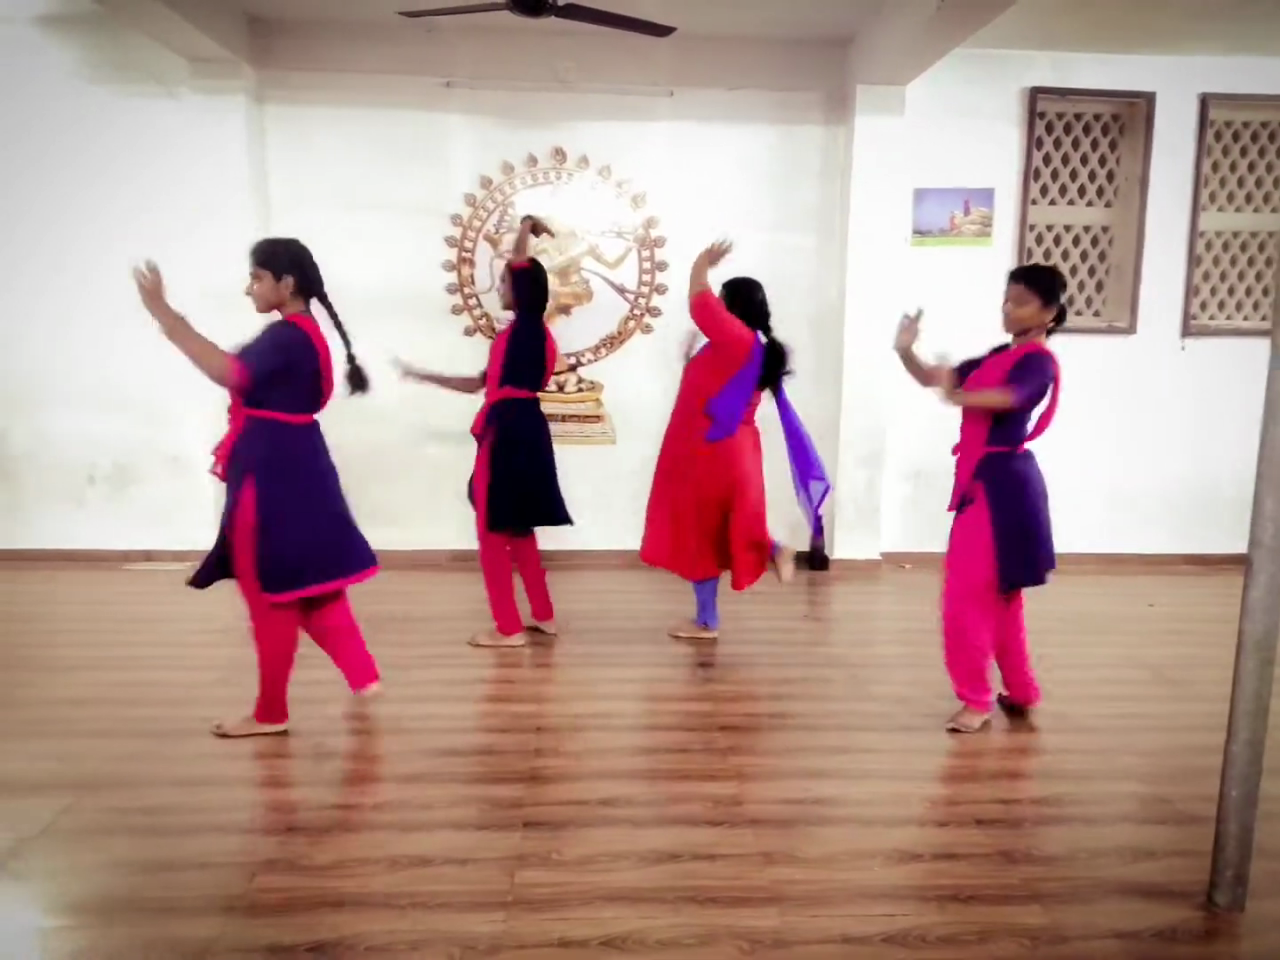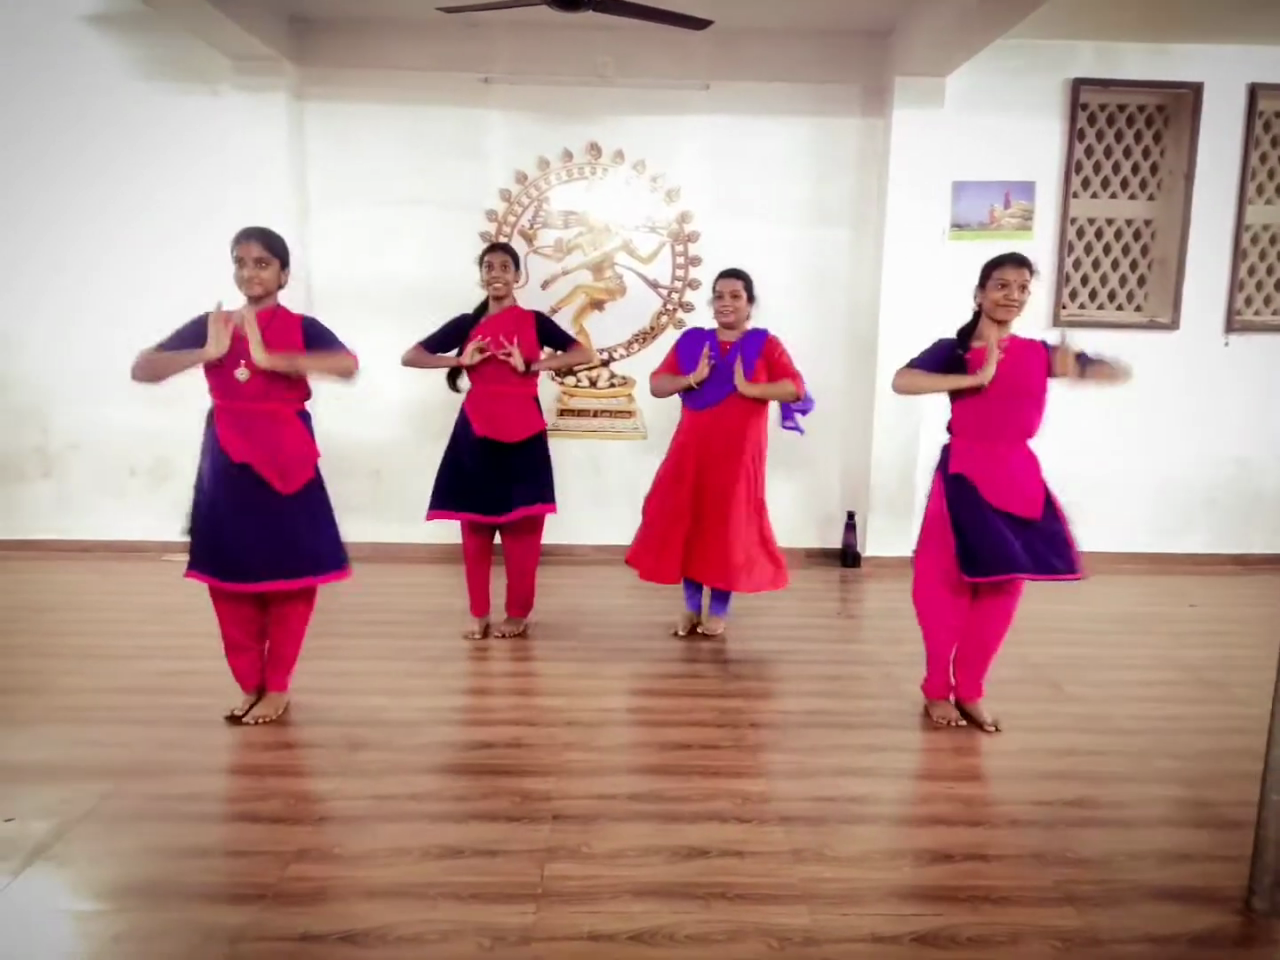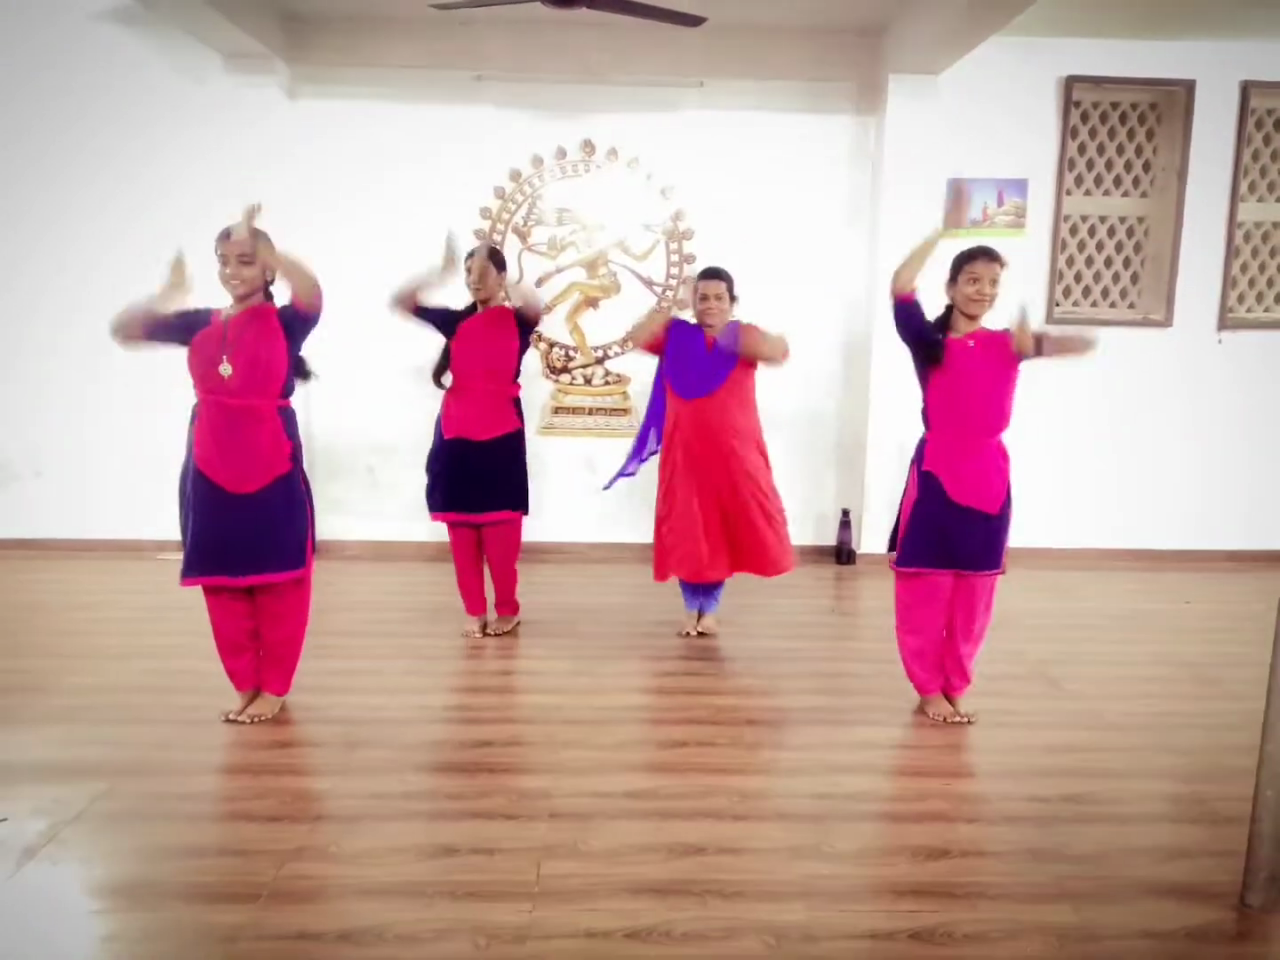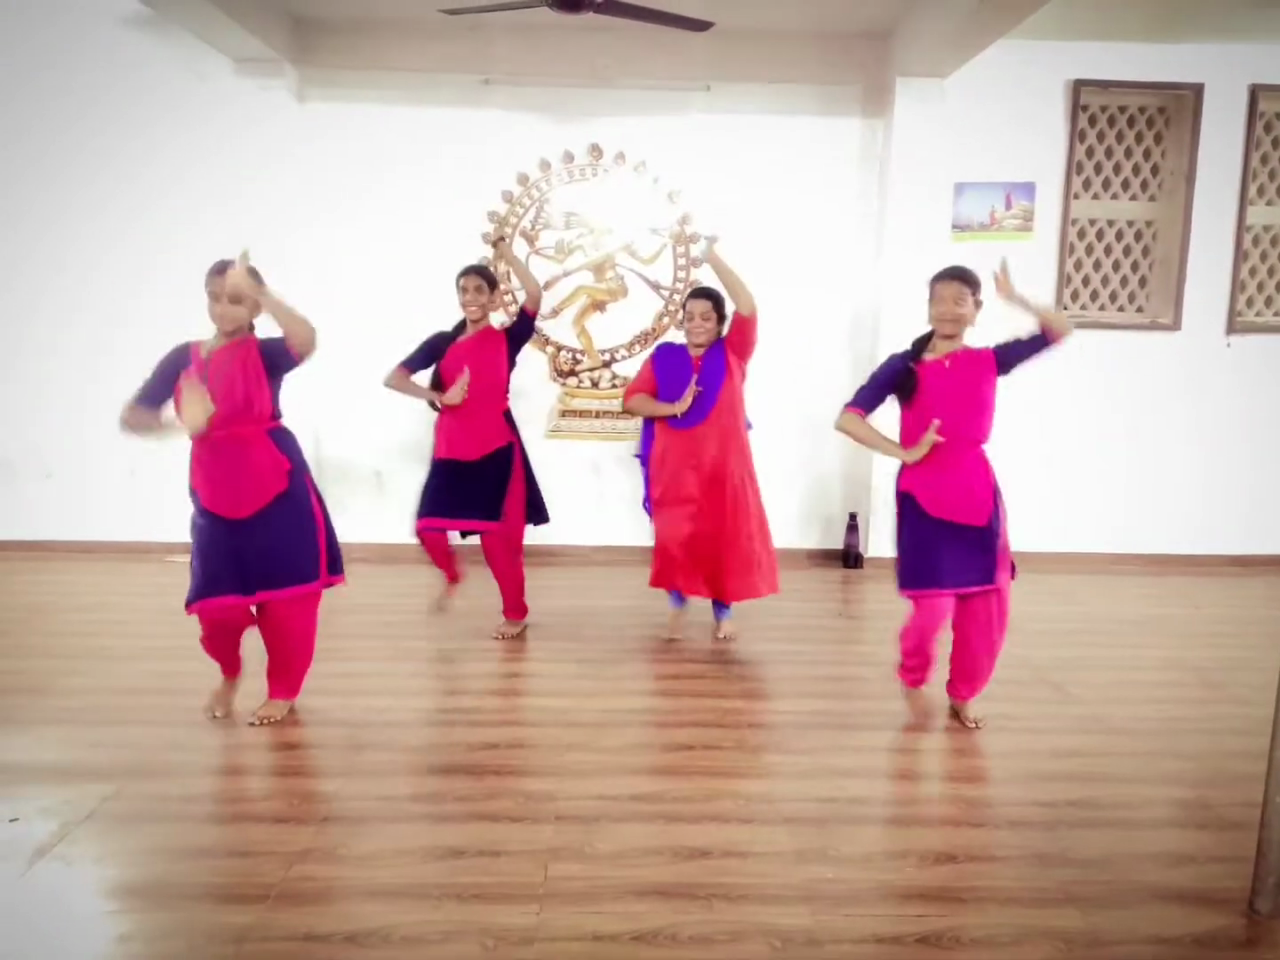
dt=0.5s
person 1, frame 1
left shoulder: (283, 334)
right shoulder: (305, 337)
left elbow: (228, 371)
left wrist: (161, 309)
left hip: (274, 474)
right hip: (303, 467)
left knee: (272, 592)
right knee: (313, 588)
left ankle: (270, 712)
right ankle: (363, 673)
person 1, frame 2
left shoulder: (302, 329)
right shoulder: (211, 326)
left elbow: (347, 365)
right elbow: (142, 370)
left wrist: (271, 359)
right wrist: (205, 354)
left hip: (289, 469)
right hip: (227, 471)
left knee: (289, 584)
right knee: (232, 584)
left ankle: (277, 687)
right ankle: (250, 686)
person 1, frame 3
left shoulder: (282, 323)
right shoulder: (199, 326)
left elbow: (312, 295)
right elbow: (123, 330)
left wrist: (260, 245)
right wrist: (166, 303)
left hip: (271, 468)
right hip: (209, 468)
left knee: (276, 581)
right knee: (222, 584)
left ankle: (274, 689)
right ankle: (245, 687)
person 1, frame 4
left shoulder: (266, 355)
right shoulder: (182, 358)
left elbow: (306, 339)
right elbow: (132, 415)
left wrist: (256, 289)
right wrist: (178, 424)
left hip: (277, 493)
right hip: (215, 499)
left knee: (287, 600)
right knee: (216, 608)
left ankle: (283, 691)
right ankle: (228, 674)
person 2, frame 1
left shoulder: (1036, 361)
right shoulder: (1002, 355)
left elbow: (1001, 398)
right elbow: (939, 379)
left wrist: (956, 392)
right wrist: (908, 352)
left hip: (999, 486)
right hip: (983, 484)
left knee: (967, 599)
right knee: (997, 598)
left ankle: (977, 699)
right ankle: (1022, 691)
person 2, frame 2
left shoulder: (1040, 354)
right shoulder: (953, 350)
left elbow: (1117, 373)
right elbow: (901, 382)
left wrist: (1076, 368)
right wrist: (974, 379)
left hip: (1019, 481)
right hip: (963, 479)
left knee: (999, 599)
right knee: (946, 595)
left ankle: (970, 692)
right ankle: (937, 692)
person 2, frame 3
left shoulder: (1003, 345)
right shoulder: (927, 341)
left elbow: (1082, 342)
right elbow: (901, 289)
left wrist: (1033, 344)
right wrist: (941, 234)
left hip: (989, 480)
right hip: (936, 475)
left knee: (975, 592)
right knee: (928, 590)
left ankle: (954, 689)
right ankle: (928, 691)
person 2, frame 4
left shoulder: (990, 361)
right shoulder: (903, 366)
left elbow: (1060, 330)
right elbow: (848, 419)
left wrist: (1013, 297)
right wrist: (903, 452)
left hip: (977, 492)
right hip: (921, 495)
left knee: (987, 607)
right knee: (932, 607)
left ankle: (963, 694)
right ankle: (912, 678)
person 3, frame 1
left shoulder: (527, 323)
right shoulder: (534, 333)
left elbow: (515, 264)
right elbow: (484, 383)
left wrist: (528, 228)
right wrist: (424, 376)
left hip: (508, 428)
right hip: (525, 428)
left knee: (494, 531)
right knee: (517, 528)
left ankle: (509, 628)
right ankle: (544, 614)
person 3, frame 2
left shoulder: (536, 322)
right shoulder: (466, 324)
left elbow: (584, 354)
right elbow: (409, 357)
left wrist: (532, 366)
right wrist: (459, 361)
left hip: (524, 432)
right hip: (477, 431)
left knee: (521, 527)
right knee: (475, 525)
left ankle: (518, 612)
right ankle: (479, 614)
person 3, frame 3
left shoulder: (511, 322)
right shoulder: (456, 321)
left elbow: (535, 310)
right elbow: (401, 302)
right wrist: (441, 274)
left hip: (500, 431)
right hip: (455, 432)
left knee: (500, 522)
right knee: (460, 525)
left ankle: (507, 611)
right ankle: (474, 613)
person 3, frame 4
left shoulder: (508, 340)
right shoulder: (441, 343)
left elbow: (535, 297)
right elbow: (393, 378)
left wrist: (503, 250)
right wrist: (438, 396)
left hip: (496, 449)
right hip: (451, 451)
left knee: (501, 536)
right knee: (429, 528)
left ankle: (515, 613)
right ankle: (451, 577)
person 4, frame 1
left shoulder: (736, 339)
right shoulder: (758, 352)
left elbow: (699, 293)
left wrist: (706, 259)
right wrist: (703, 357)
left hip: (706, 454)
right hip: (733, 454)
left knee: (699, 532)
right knee: (723, 527)
left ankle: (705, 621)
right ankle: (776, 551)
person 4, frame 2
left shoulder: (765, 345)
right shoulder: (692, 340)
left elbow: (795, 387)
right elbow: (656, 385)
left wrist: (751, 389)
right wrist: (691, 379)
left hip: (739, 456)
right hip: (691, 451)
left knee: (728, 527)
right knee: (684, 524)
left ankle: (718, 610)
right ankle: (692, 607)
person 4, frame 3
left shoulder: (741, 339)
right shoulder: (677, 337)
left elbow: (779, 351)
right elbow: (643, 337)
left wrist: (739, 335)
right wrist: (665, 311)
left hip: (732, 452)
right hip: (684, 450)
left knee: (726, 530)
right knee: (687, 532)
left ankle: (710, 609)
right ankle: (691, 610)
person 4, frame 4
left shoulder: (732, 353)
right shoulder: (663, 357)
left elbow: (748, 308)
right elbow: (632, 399)
left wrist: (715, 261)
right wrist: (673, 407)
left hip: (725, 466)
right hip: (676, 467)
left knee: (727, 537)
right knee: (676, 536)
left ankle: (723, 614)
right ankle: (678, 607)
